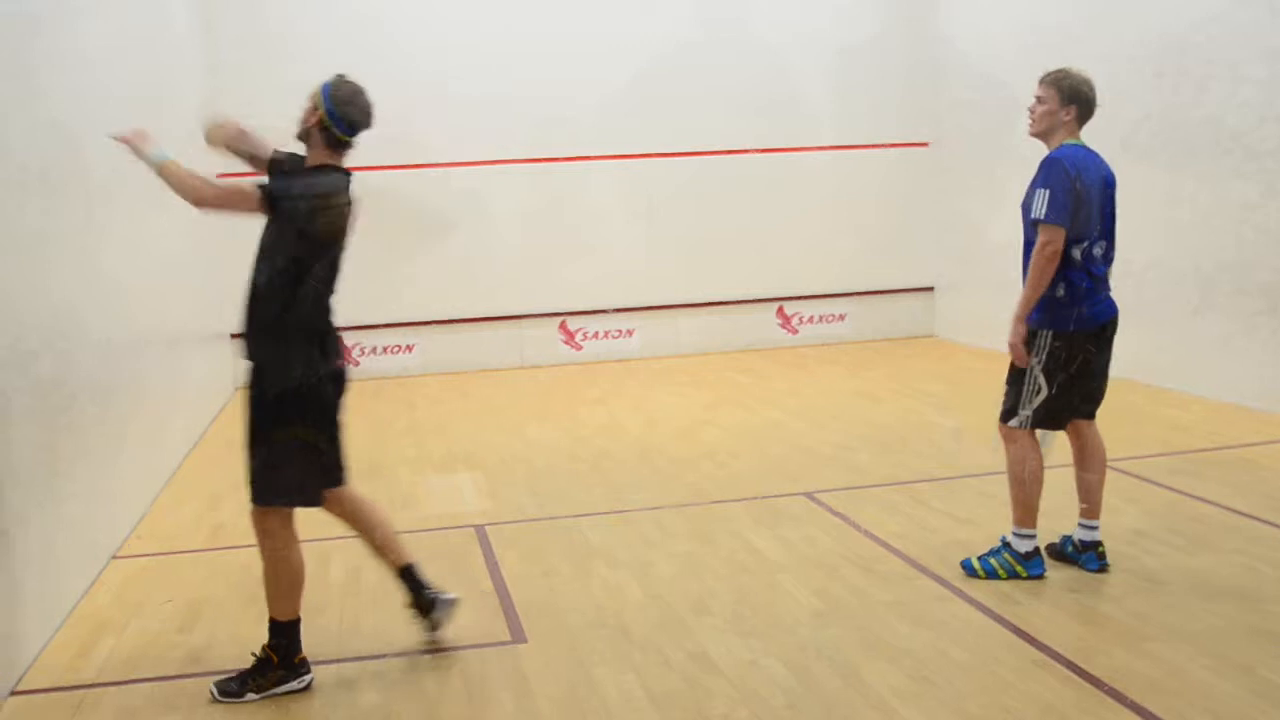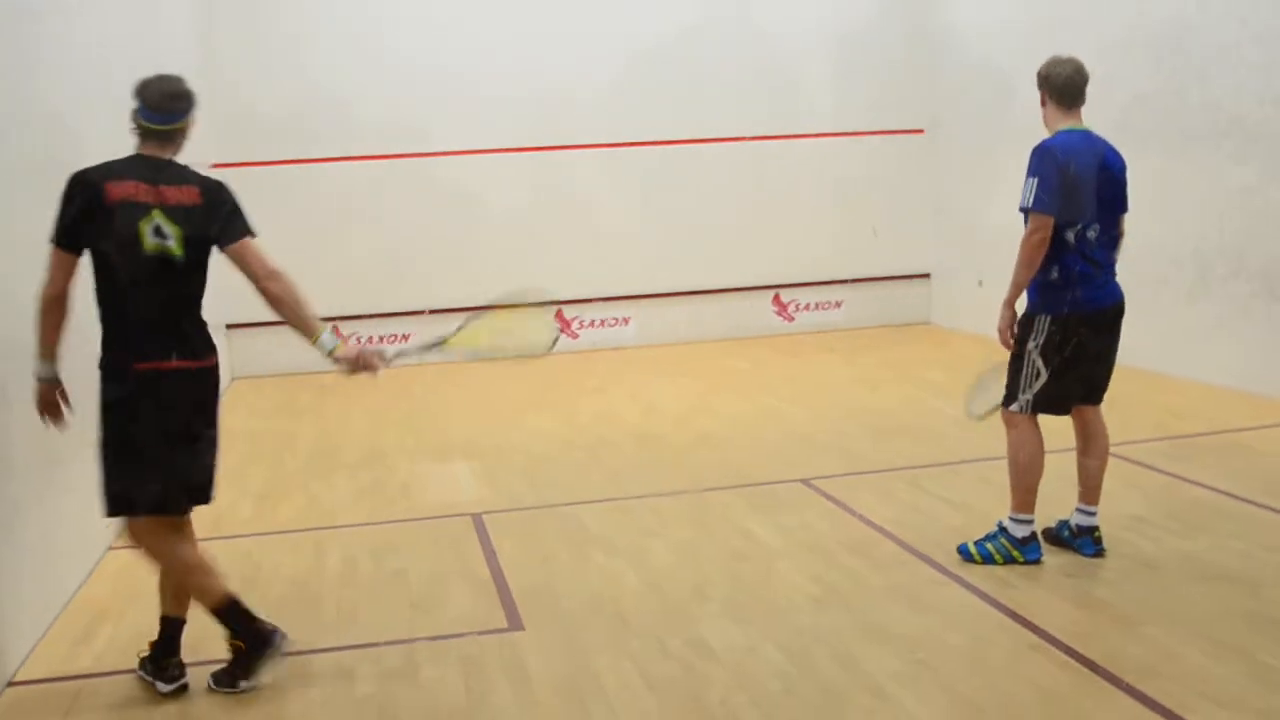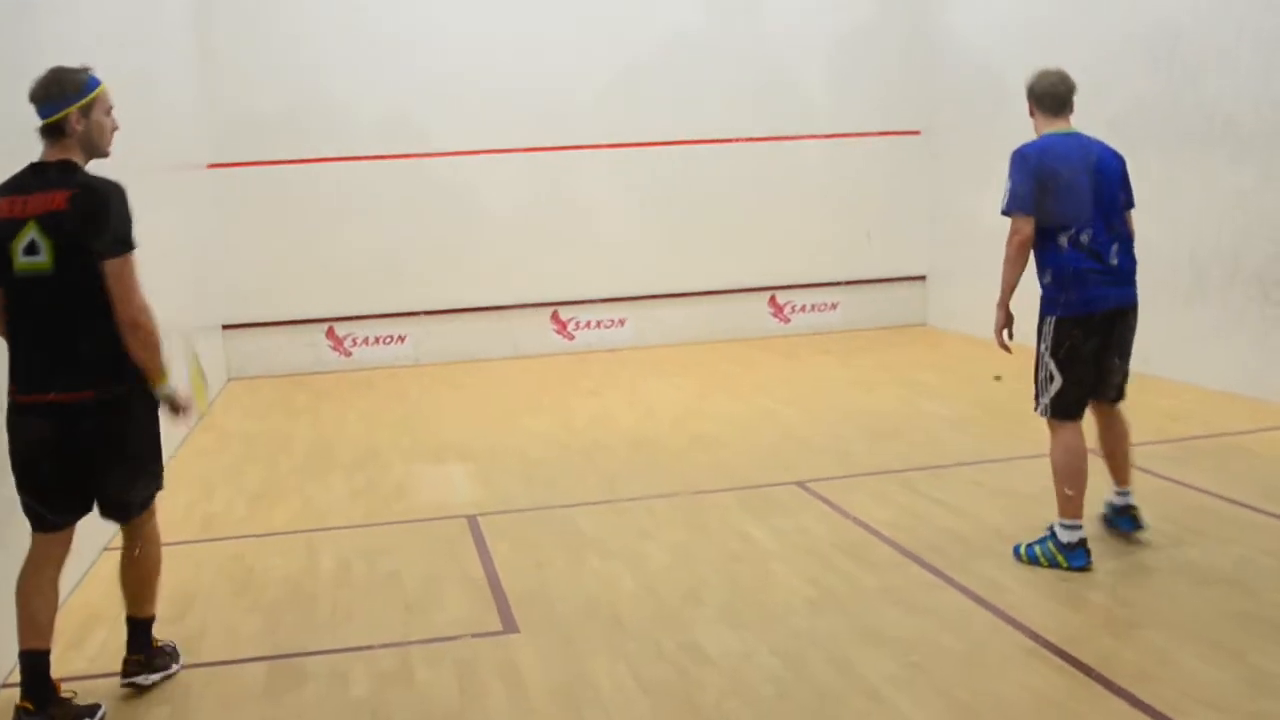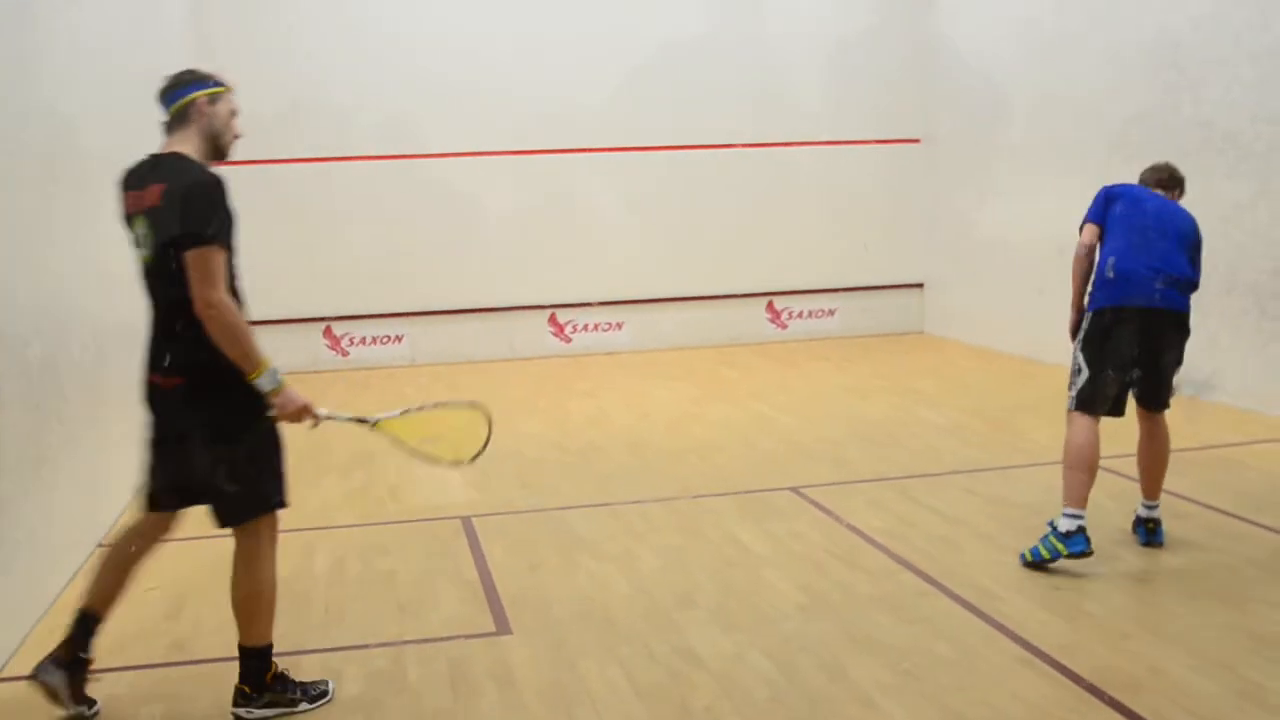
dt=0.7s
person 1, frame 1
left shoulder: (319, 191)
right shoulder: (305, 176)
left elbow: (204, 195)
right elbow: (258, 156)
left wrist: (149, 151)
right wrist: (237, 137)
left hip: (295, 372)
right hip: (304, 365)
left knee: (272, 513)
right knee: (331, 491)
left ankle: (283, 659)
right ankle: (422, 593)
person 1, frame 2
left shoulder: (89, 186)
right shoulder: (210, 194)
left elbow: (55, 293)
right elbow: (267, 277)
left wrist: (46, 369)
right wrist: (327, 344)
left hip: (133, 380)
right hip: (196, 374)
left knee: (146, 528)
right knee: (173, 515)
left ankle: (249, 631)
right ankle: (166, 654)
person 1, frame 3
right shoulder: (99, 196)
right elbow: (129, 310)
right wrist: (163, 383)
right hip: (111, 394)
right knee: (139, 520)
right ankle: (142, 651)
person 1, frame 4
left shoulder: (139, 182)
right shoulder: (199, 185)
right elbow: (213, 302)
right wrist: (272, 383)
left hip: (169, 377)
right hip: (216, 384)
left knee: (156, 519)
right knee: (257, 528)
left ankle: (69, 655)
person 2, frame 1
left shoulder: (1058, 165)
right shoulder: (1099, 167)
left elbow: (1049, 247)
left wrist: (1020, 317)
left hip: (1059, 321)
right hip: (1096, 315)
left knee: (1017, 426)
right knee: (1081, 421)
left ankle: (1023, 548)
right ankle: (1088, 540)
person 2, frame 2
left shoulder: (1050, 153)
right shoulder: (1110, 155)
left elbow: (1039, 234)
right elbow: (1117, 230)
left wrist: (1008, 303)
left hip: (1059, 307)
right hip: (1104, 302)
left knee: (1019, 412)
right knee: (1087, 409)
left ankle: (1019, 534)
right ankle: (1085, 525)
person 2, frame 3
left shoulder: (1030, 157)
right shoulder: (1109, 156)
left elbow: (1022, 234)
right elbow: (1127, 229)
left wrist: (1003, 303)
left hip: (1069, 304)
right hip: (1121, 299)
left knee: (1063, 419)
right knee: (1106, 403)
left ankle: (1069, 540)
right ankle: (1123, 504)
person 2, frame 4
left shoulder: (1113, 193)
right shoulder: (1188, 222)
left elbow: (1085, 247)
left wrist: (1076, 308)
right wrist: (1169, 357)
left hip: (1115, 302)
right hip: (1169, 312)
left knee: (1084, 414)
right knee: (1152, 415)
left ankle: (1071, 527)
right ankle: (1149, 519)
